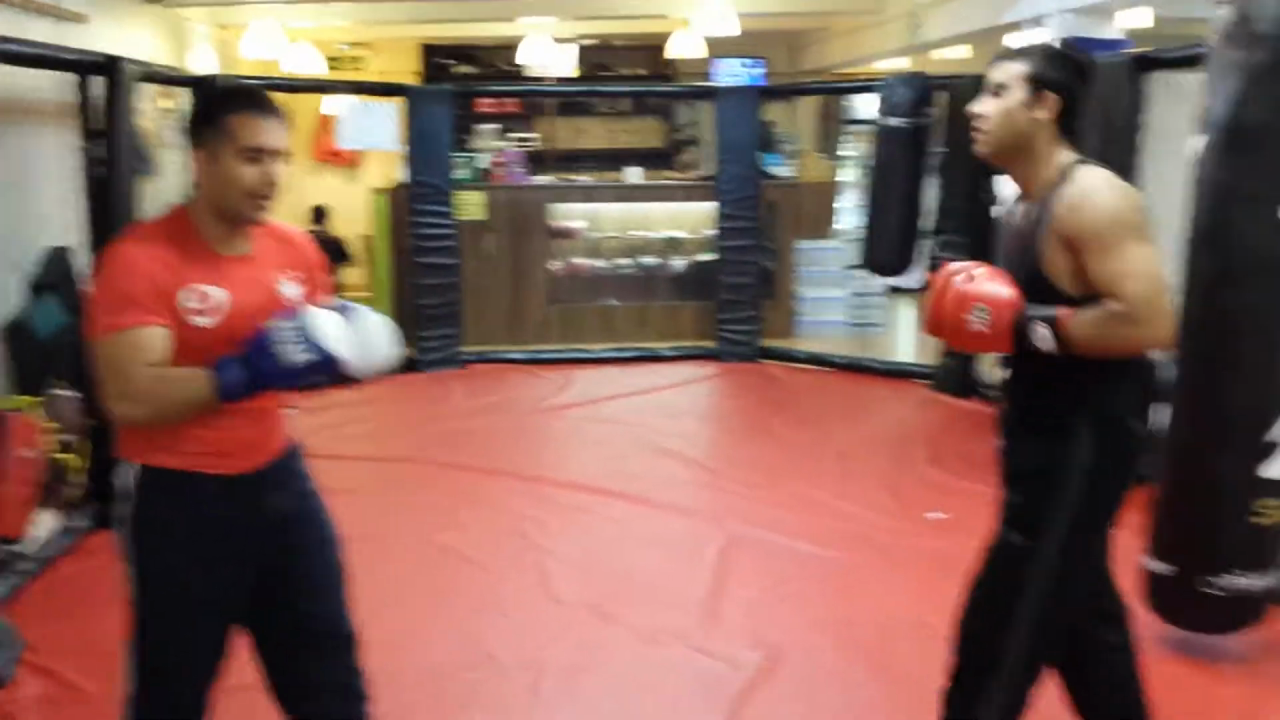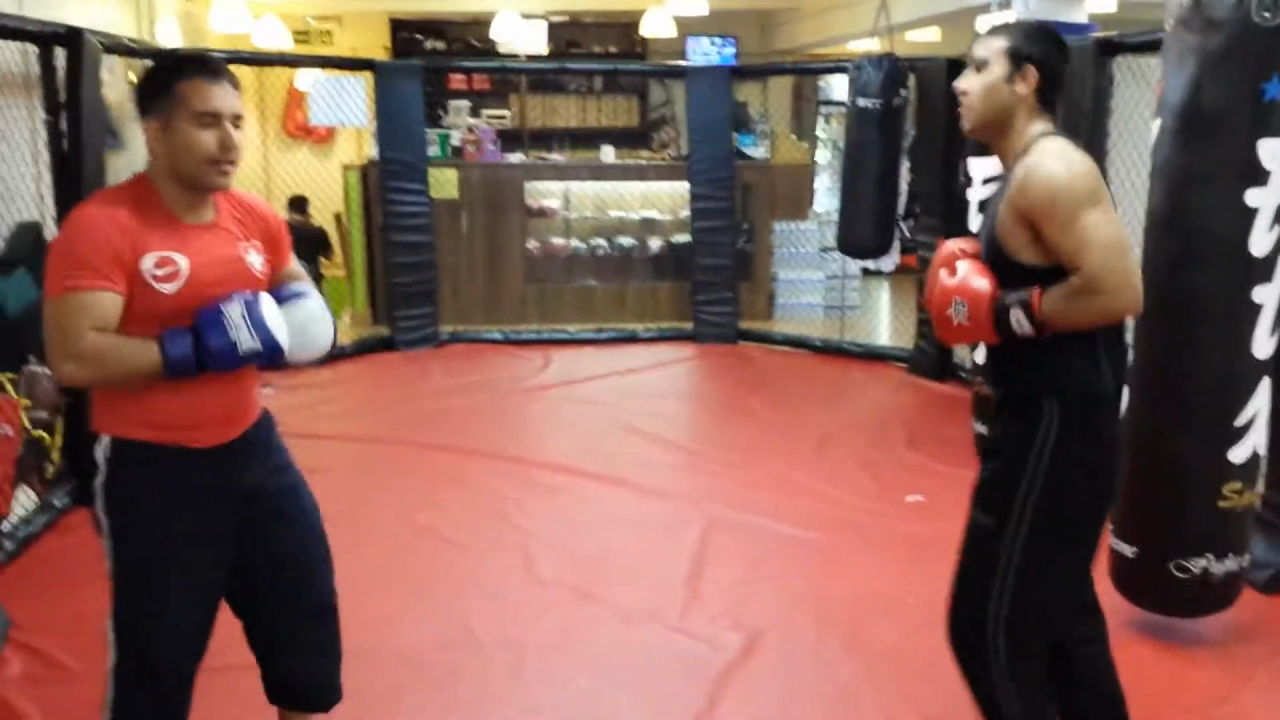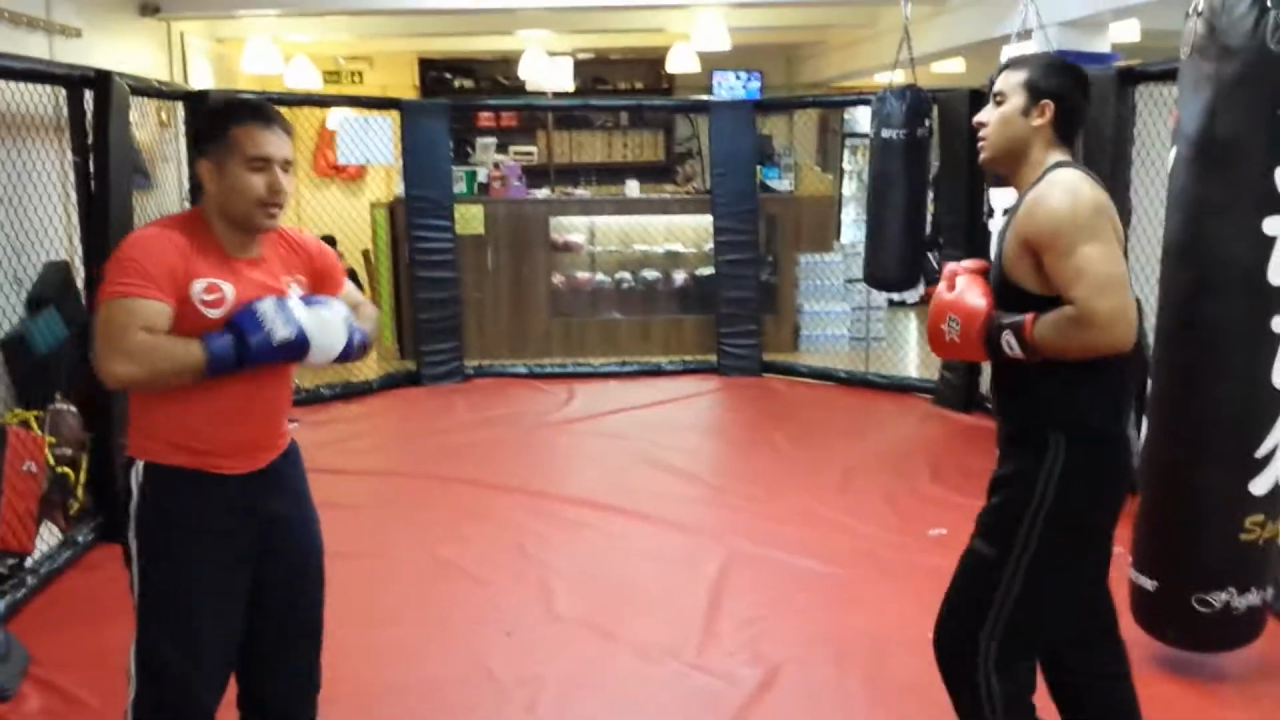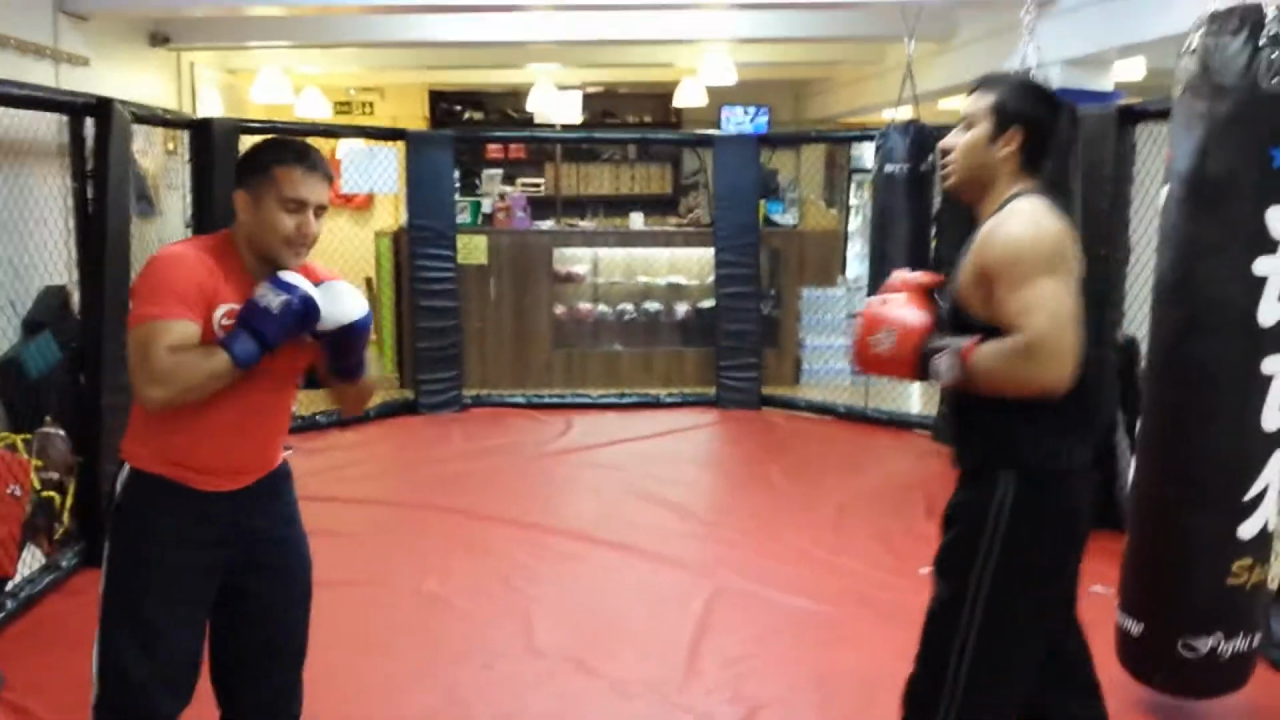
dt=0.2s
person 1, frame 1
left shoulder: (1092, 199)
right shoulder: (1022, 210)
left elbow: (1152, 320)
left wrist: (1032, 328)
right wrist: (971, 316)
left hip: (1083, 447)
right hip: (1041, 440)
left knee: (1000, 634)
right knee: (1079, 614)
person 1, frame 2
left shoulder: (1051, 169)
right shoulder: (1025, 175)
left elbow: (1117, 292)
left wrist: (1007, 314)
right wrist: (975, 294)
left hip: (1055, 428)
right hip: (1041, 420)
left knee: (992, 619)
right knee: (1056, 605)
person 1, frame 3
left shoulder: (1062, 199)
right shoulder: (1045, 203)
left elbow: (1111, 325)
left wrist: (999, 335)
right wrist: (989, 307)
left hip: (1064, 460)
right hip: (1061, 452)
left knee: (977, 642)
right knee: (1076, 635)
person 1, frame 4
left shoulder: (1021, 230)
right shoulder: (1014, 228)
left elbow: (1046, 364)
left wrist: (935, 358)
right wrist: (941, 319)
left hip: (1017, 495)
right hip: (1037, 487)
person 2, frame 1
left shoulder: (296, 250)
right shoulder: (139, 261)
left elbow: (317, 336)
right elbow: (129, 399)
right wrist: (247, 371)
left hip: (274, 479)
right hip: (176, 500)
left knee: (323, 649)
person 2, frame 2
left shoulder: (258, 219)
right shoulder: (100, 226)
left elbow: (295, 292)
right elbow: (72, 358)
left wrist: (303, 314)
right wrist: (196, 348)
left hip: (252, 448)
right hip: (150, 471)
left knee: (303, 607)
right knee: (157, 649)
person 2, frame 3
left shoulder: (304, 254)
right shoulder: (156, 251)
left elbow: (364, 316)
right elbow: (120, 361)
left wrist: (345, 333)
right wrist: (237, 344)
left hip: (275, 479)
right hip: (182, 493)
left knee: (290, 650)
person 2, frame 4
left shoulder: (316, 290)
right shoulder: (179, 271)
left elbow: (352, 403)
right elbow: (156, 386)
left wrist: (349, 351)
right wrist: (252, 340)
left hip: (263, 499)
right hip: (166, 504)
left knee: (270, 670)
